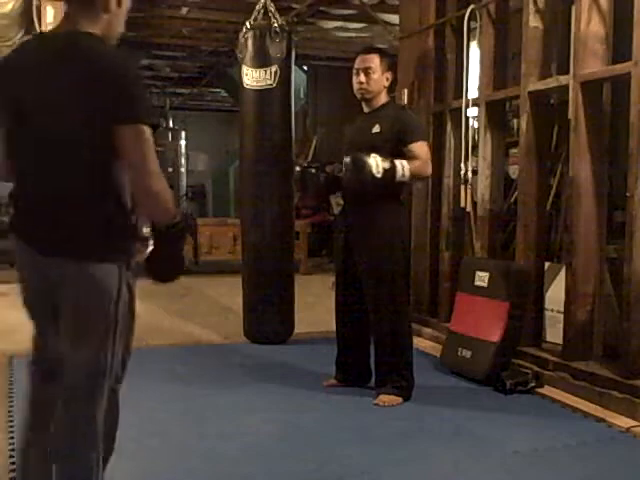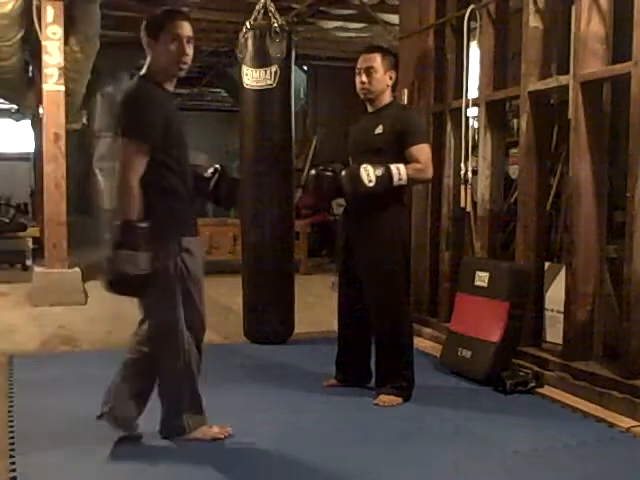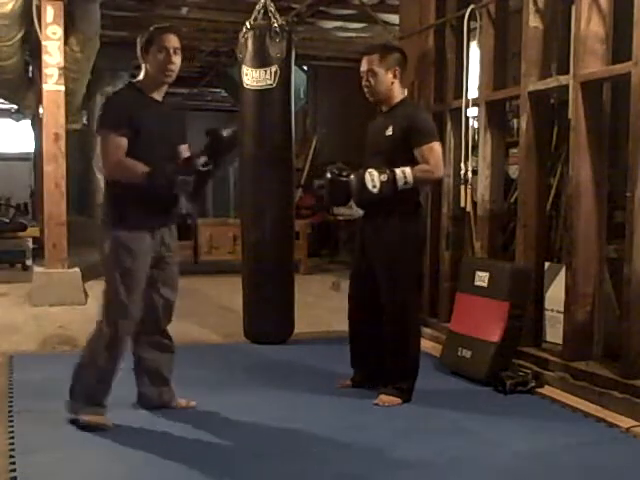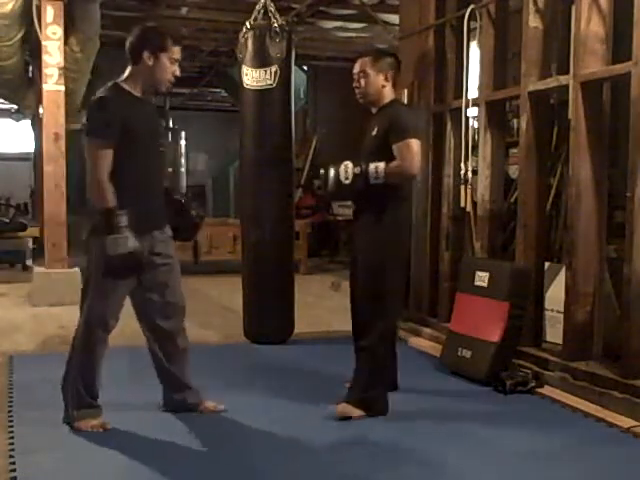
dt=1s
person 1, frame 1
right shoulder: (114, 70)
right elbow: (144, 179)
right wrist: (171, 229)
right hip: (95, 250)
left knee: (50, 365)
right knee: (91, 382)
person 1, frame 2
left shoulder: (157, 97)
right shoulder: (145, 100)
right elbow: (129, 178)
left hip: (164, 233)
right hip: (169, 236)
left knee: (159, 326)
right knee: (183, 328)
left ankle: (121, 407)
right ankle: (183, 420)
person 1, frame 3
left shoulder: (173, 115)
right shoulder: (121, 103)
left elbow: (181, 167)
right elbow: (112, 164)
left wrist: (200, 165)
right wrist: (160, 176)
left hip: (163, 224)
right hip: (128, 225)
left knee: (159, 312)
right knee: (121, 315)
left ankle: (156, 390)
right ankle: (86, 400)
person 1, frame 4
left shoulder: (147, 108)
right shoulder: (109, 105)
right elbow: (99, 176)
right wrist: (114, 228)
left hip: (156, 231)
right hip: (121, 232)
left knee: (169, 314)
right knee: (98, 321)
left ankle: (182, 395)
right ankle: (80, 407)
person 2, frame 1
left shoulder: (401, 118)
right shoulder: (354, 126)
left elbow: (424, 166)
left wrist: (386, 168)
left hip: (384, 219)
right hip: (352, 218)
left knee: (388, 303)
right knee: (349, 300)
left ankle: (396, 382)
right ankle: (351, 370)
person 2, frame 2
left shoulder: (404, 119)
right shoulder: (358, 126)
left elbow: (424, 170)
left wrist: (383, 174)
right wrist: (335, 182)
left hip: (387, 221)
right hip: (355, 219)
left knee: (389, 303)
right knee: (351, 300)
left ankle: (397, 383)
right ankle: (351, 371)
person 2, frame 3
left shoulder: (414, 117)
right shoulder: (376, 122)
left elbow: (434, 170)
left wrist: (388, 179)
right wrist: (353, 183)
left hip: (401, 223)
right hip: (373, 222)
left knee: (400, 305)
right knee: (361, 300)
left ankle: (399, 384)
right ankle: (367, 372)
person 2, frame 4
left shoulder: (400, 116)
right shoulder: (375, 120)
left elbow: (410, 166)
left wrist: (362, 172)
right wrist: (351, 176)
left hip: (388, 220)
right hip: (368, 218)
left knee: (378, 305)
right knee: (364, 302)
left ankle: (368, 395)
right ankle: (381, 376)
